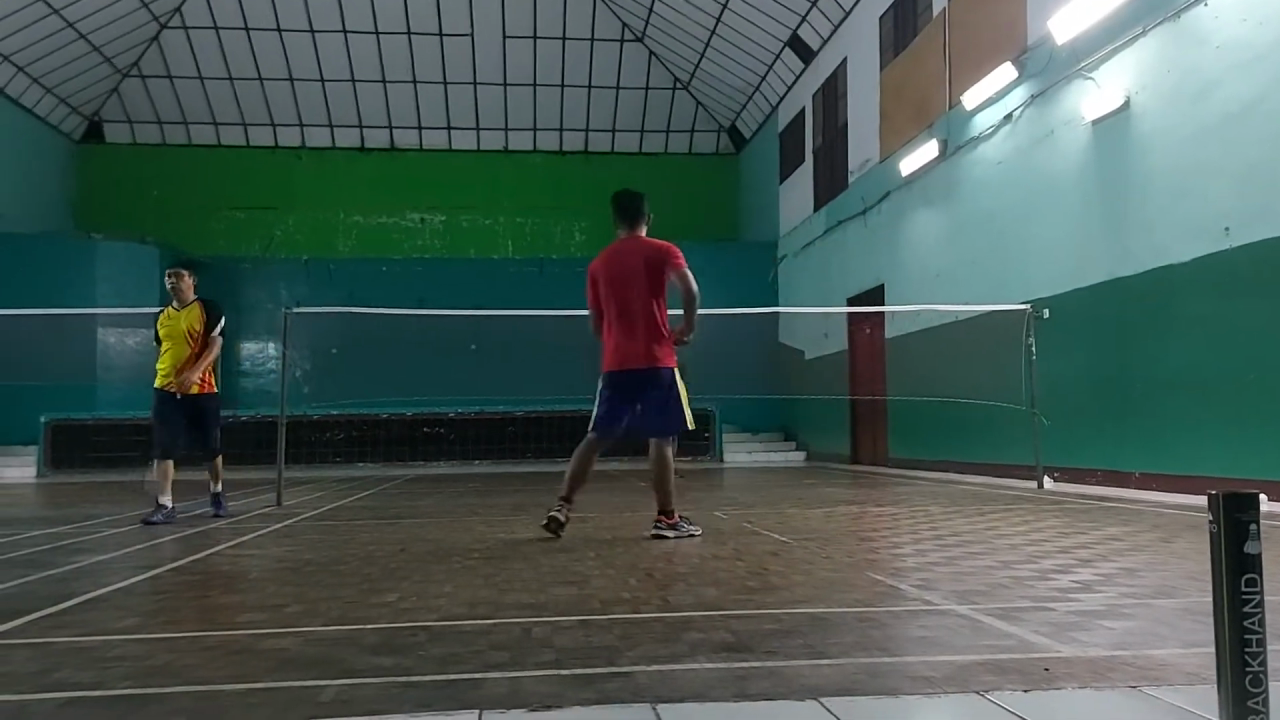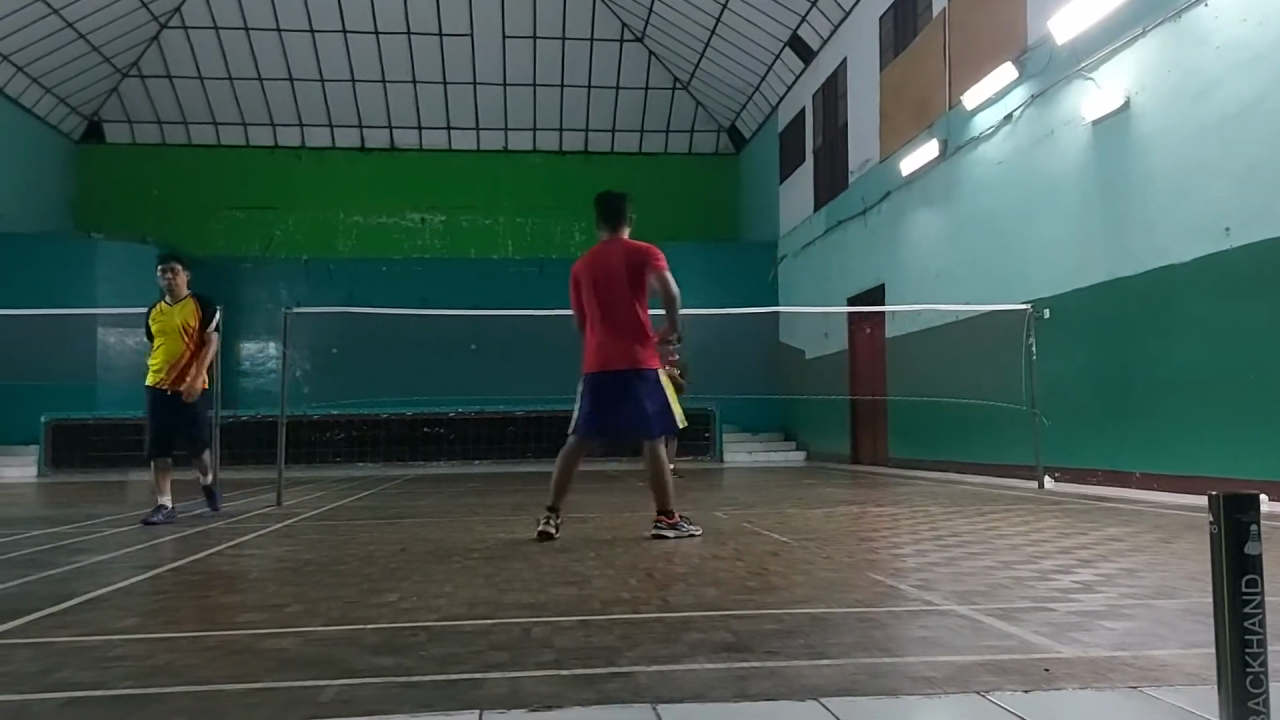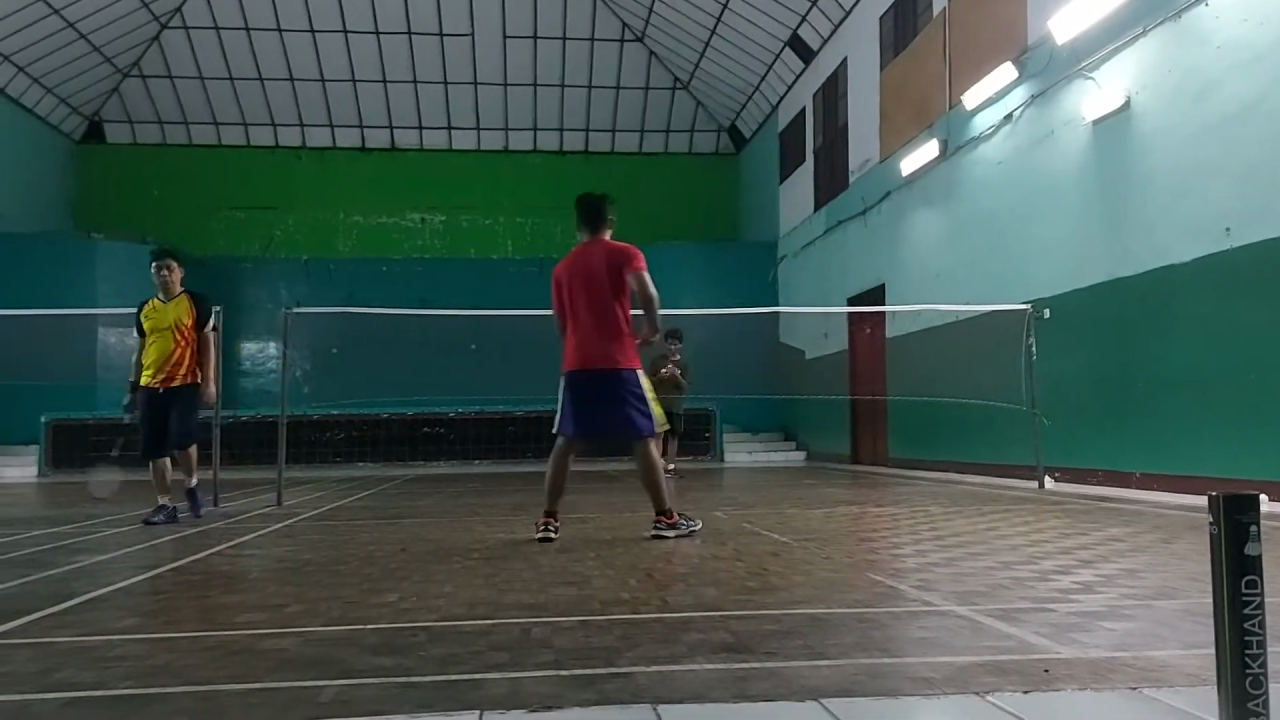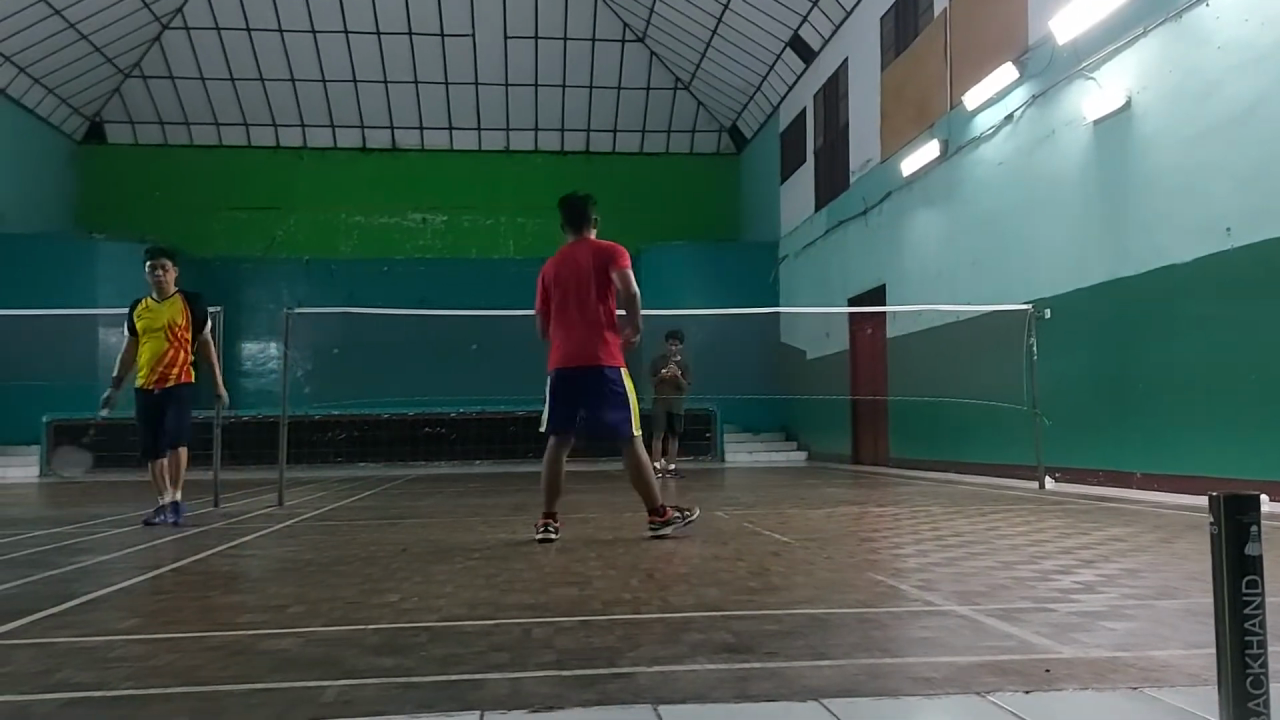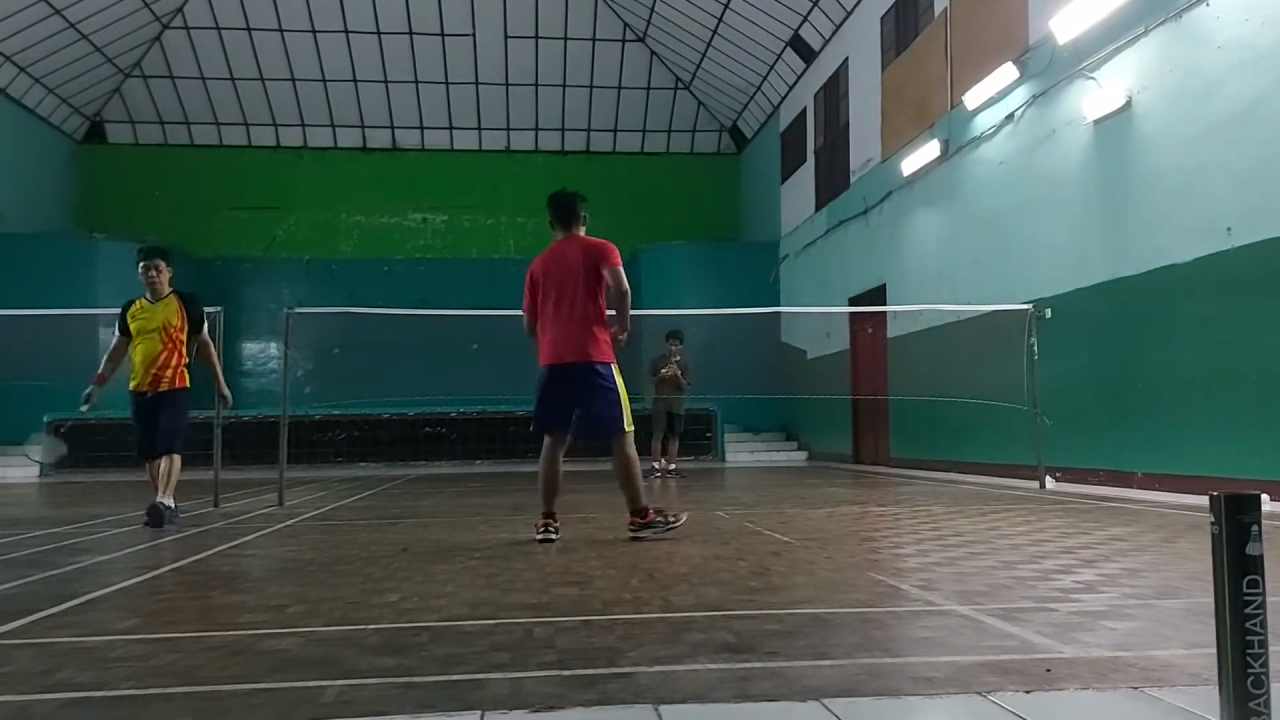
dt=0.1s
person 1, frame 1
left shoulder: (599, 263)
right shoulder: (663, 251)
right elbow: (690, 291)
right wrist: (687, 329)
left hip: (615, 363)
right hip: (655, 361)
left knee: (596, 438)
right knee: (662, 439)
left ankle: (561, 507)
right ankle: (667, 517)
person 1, frame 2
left shoulder: (581, 266)
right shoulder: (644, 253)
right elbow: (670, 292)
right wrist: (672, 329)
left hip: (596, 366)
right hip: (638, 362)
left knee: (578, 440)
right knee: (654, 439)
left ankle: (551, 515)
right ankle: (666, 517)
person 1, frame 3
left shoulder: (563, 267)
right shoulder: (624, 254)
right elbow: (647, 294)
right wrist: (651, 329)
left hip: (575, 365)
right hip: (617, 362)
left knee: (566, 441)
right knee: (643, 438)
left ankle: (548, 519)
right ankle: (665, 517)
person 1, frame 4
left shoulder: (548, 268)
right shoulder: (609, 252)
left elbow: (542, 327)
right elbow: (630, 292)
right wrist: (633, 329)
left hip: (560, 365)
right hip: (601, 360)
left knee: (558, 441)
right knee: (630, 439)
left ankle: (548, 520)
right ankle: (659, 514)
person 1, frame 5
left shoulder: (538, 264)
right shoulder: (600, 249)
left elbow: (530, 325)
right elbow: (620, 288)
right wrist: (622, 326)
left hip: (552, 362)
right hip: (591, 357)
left knee: (554, 441)
right knee: (620, 435)
left ankle: (547, 520)
right ankle: (641, 515)
person 2, frame 1
left shoulder: (209, 310)
right shoulder: (162, 316)
left elbow: (214, 346)
left wrist: (194, 373)
left hip: (201, 391)
right hip: (165, 391)
left knee: (210, 448)
right knee: (163, 449)
left ankle: (217, 490)
right ankle: (165, 505)
person 2, frame 2
left shoulder: (203, 305)
right shoulder: (153, 312)
left elbow: (211, 343)
left wrist: (197, 376)
right wrist: (157, 383)
left hip: (192, 388)
right hip: (157, 388)
left knee: (196, 444)
right knee: (158, 449)
left ankle: (206, 481)
right ankle: (165, 505)
person 2, frame 3
left shoulder: (196, 303)
right shoulder: (145, 309)
left elbow: (207, 342)
right elbow: (141, 350)
left wrist: (208, 381)
right wrist: (133, 389)
left hip: (185, 384)
right hip: (151, 387)
left knee: (184, 440)
right knee: (154, 450)
left ankle: (191, 484)
right ankle: (164, 504)
person 2, frame 4
left shoulder: (191, 303)
right shoulder: (137, 308)
left elbow: (206, 343)
right elbow: (129, 349)
left wrist: (218, 382)
right wrist: (114, 386)
left hip: (179, 384)
right hip: (146, 388)
left knee: (176, 440)
right knee: (152, 451)
left ankle: (176, 499)
right ankle: (165, 503)
person 2, frame 5
left shoulder: (187, 304)
right shoulder: (130, 310)
left elbow: (205, 344)
right elbow: (117, 349)
left wrist: (221, 382)
right wrist: (98, 383)
left hip: (174, 388)
right hip: (140, 390)
left knee: (171, 447)
right knee: (151, 453)
left ankle: (161, 504)
right ankle: (167, 502)
